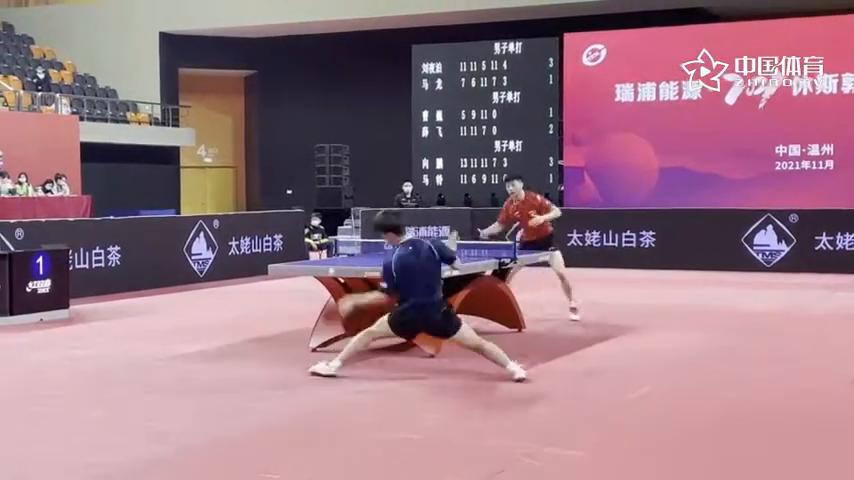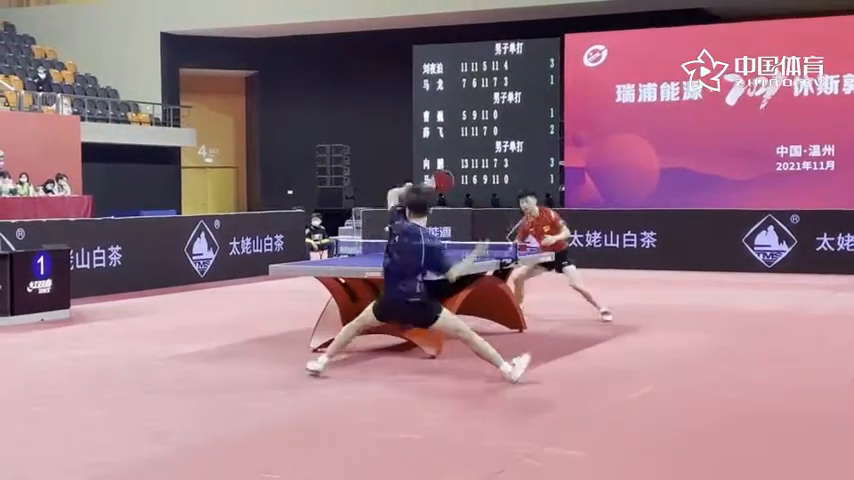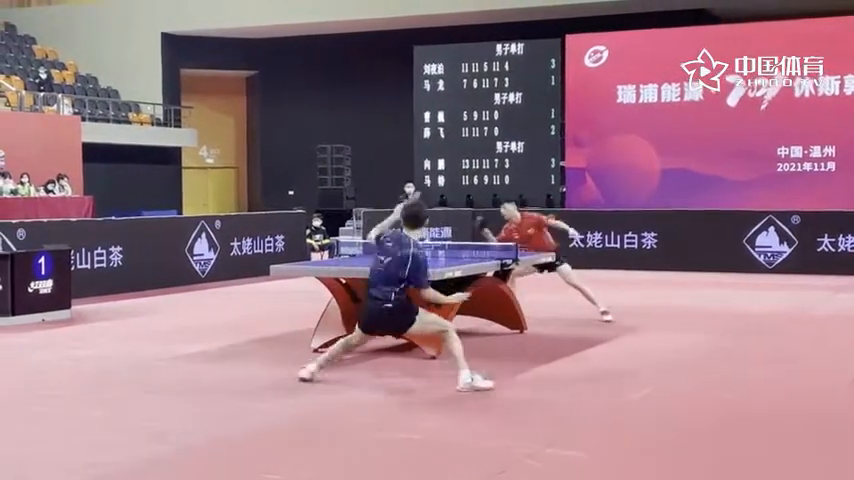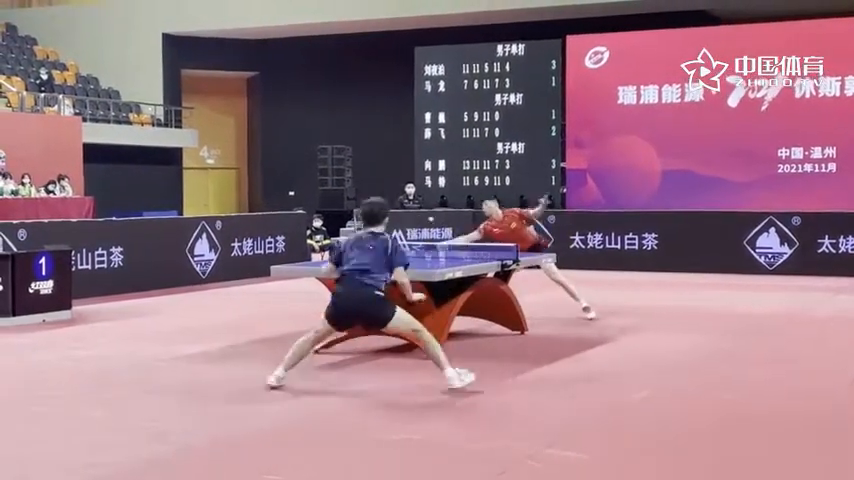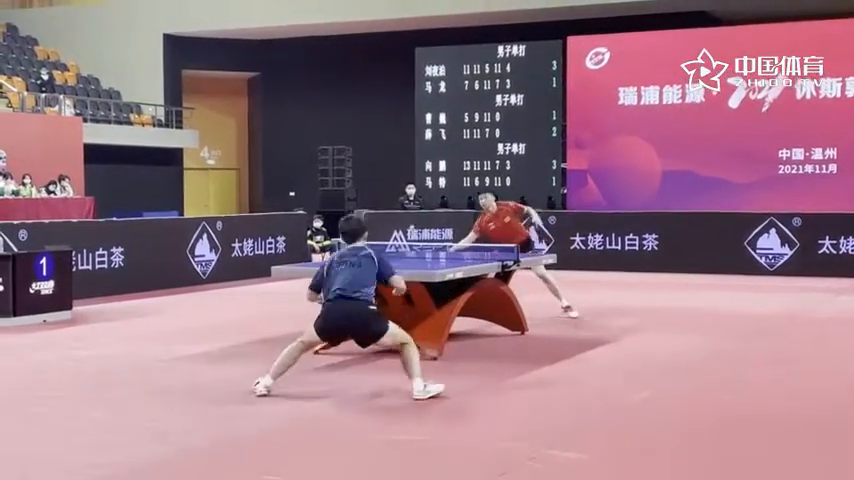
dt=0.2s
person 1, frame 1
left shoulder: (391, 263)
right shoulder: (431, 245)
left elbow: (384, 297)
right elbow: (457, 264)
left wrist: (351, 302)
right wrist: (451, 245)
left hip: (409, 315)
right hip: (438, 313)
left knee: (368, 334)
right knee: (478, 343)
left ankle: (334, 366)
right ankle: (513, 369)
person 1, frame 2
left shoulder: (396, 228)
right shoulder: (431, 244)
right elbow: (450, 275)
right wrist: (473, 256)
left hip: (389, 300)
right hip: (416, 303)
left knee: (356, 326)
right knee: (463, 332)
left ankle: (322, 361)
right ankle: (507, 369)
person 1, frame 3
left shoulder: (386, 238)
right shoulder: (416, 255)
left elbow: (373, 234)
right elbow: (426, 293)
left wrist: (395, 216)
right wrist: (451, 299)
left hip: (370, 308)
right hip: (392, 310)
left knee: (353, 341)
right knee: (447, 330)
left ankle: (312, 368)
right ankle: (466, 378)
person 1, frame 4
left shoulder: (350, 240)
right shoulder: (391, 243)
left elbow: (330, 271)
right elbow: (401, 278)
right wrist: (411, 295)
left hip: (344, 298)
right hip: (372, 299)
left knee: (316, 335)
right knee: (419, 331)
left ankle: (279, 374)
right ankle: (450, 374)
person 1, frame 5
left shoulder: (331, 260)
right shoulder: (373, 256)
left elbow: (311, 296)
right elbow: (400, 285)
right wrist: (399, 290)
left hip: (331, 314)
right hip: (361, 313)
left knee: (302, 344)
right knee: (406, 342)
left ankle: (266, 382)
right ankle: (418, 386)
person 2, frame 1
left shoulder: (535, 199)
right shoulder: (508, 206)
left elbow: (557, 212)
right elbow: (499, 225)
left wrist: (544, 217)
right wrist: (485, 232)
left hip: (546, 239)
right hip: (526, 242)
left knee: (560, 273)
left ankle: (573, 308)
person 2, frame 2
left shoulder: (549, 214)
right shoulder: (524, 222)
left elbow: (566, 232)
right elbow: (519, 241)
left wrist: (554, 239)
left hip: (561, 253)
left knee: (575, 285)
right knee: (517, 277)
left ankle: (602, 309)
person 2, frame 3
left shoulder: (532, 218)
right shoulder: (507, 230)
left elbow: (554, 223)
right elbow: (496, 243)
left wrist: (569, 229)
right wrist: (487, 233)
left knee: (573, 282)
right knee: (509, 275)
left ankle: (602, 309)
person 2, frame 4
left shoulder: (514, 214)
right shoulder: (487, 226)
left elbow: (535, 214)
right elbow: (470, 237)
left wrist: (542, 206)
right wrist: (452, 242)
left hip: (536, 248)
left knee: (556, 277)
left ankle: (584, 305)
person 2, frame 5
left shoulder: (509, 207)
right shoulder: (482, 220)
left elbow: (528, 210)
right elbow: (470, 238)
left wrist: (535, 216)
right wrist: (455, 247)
left hip: (524, 245)
left knee: (542, 274)
left ankle: (565, 304)
